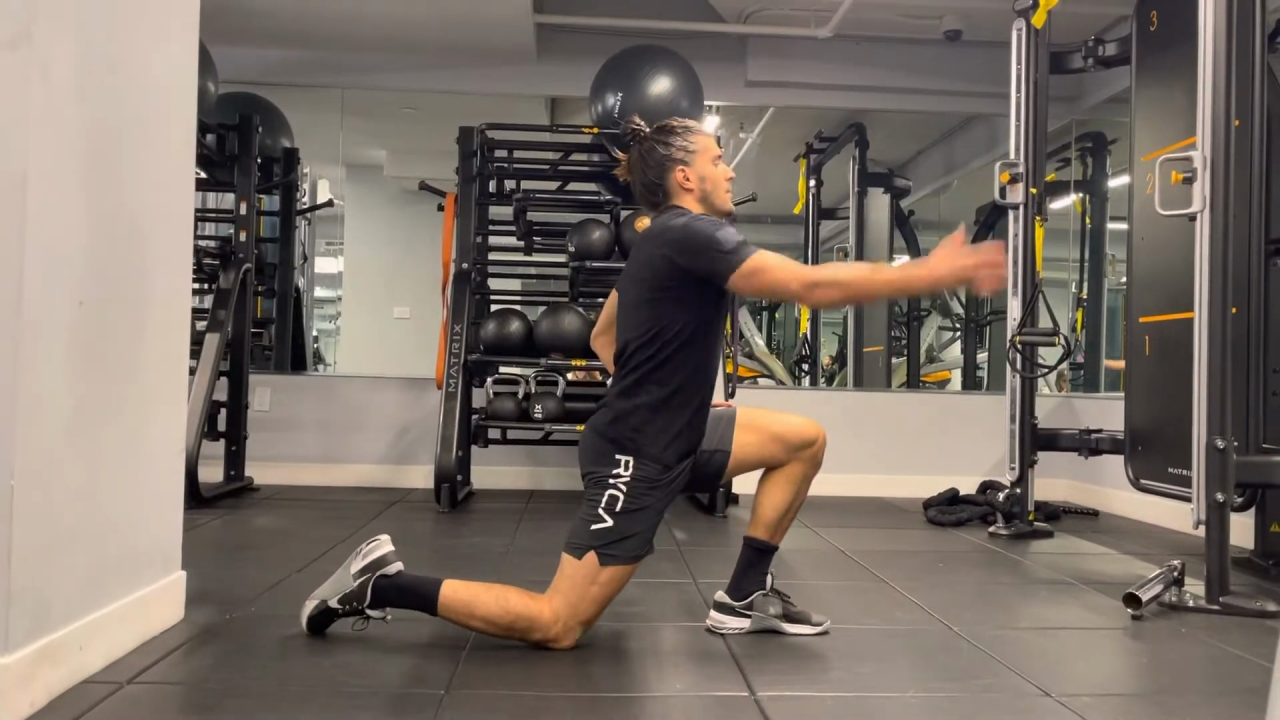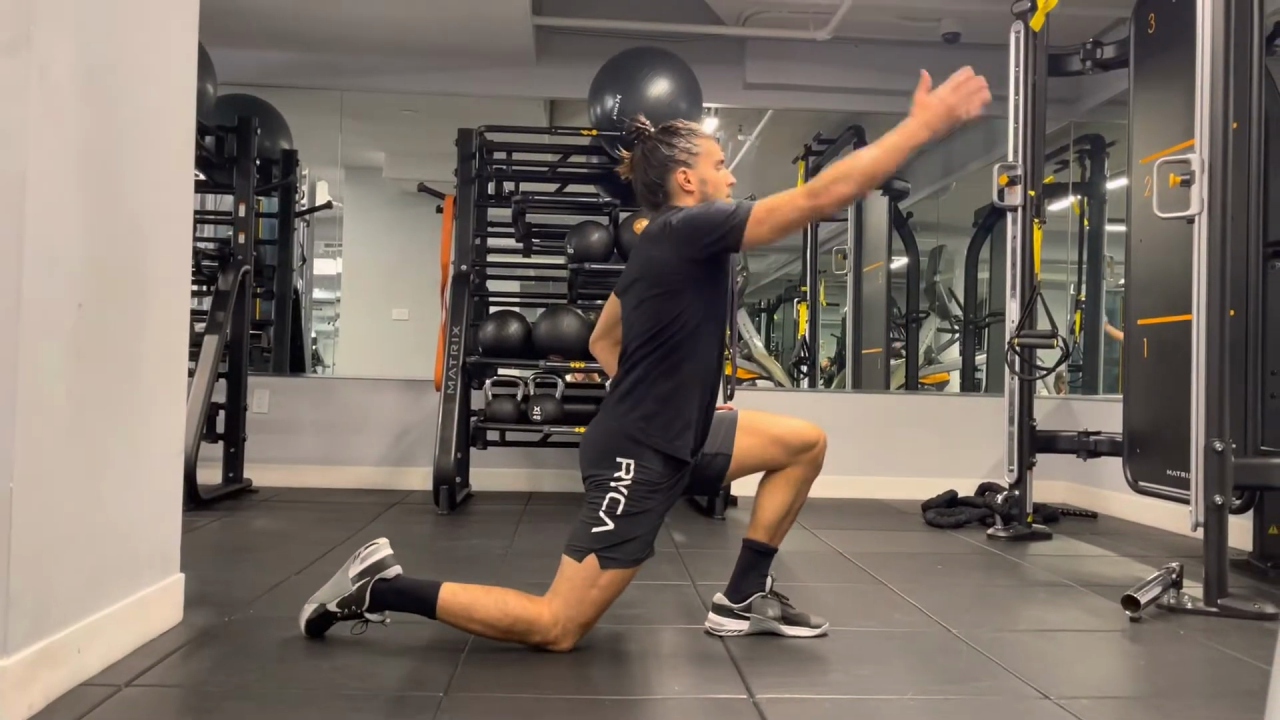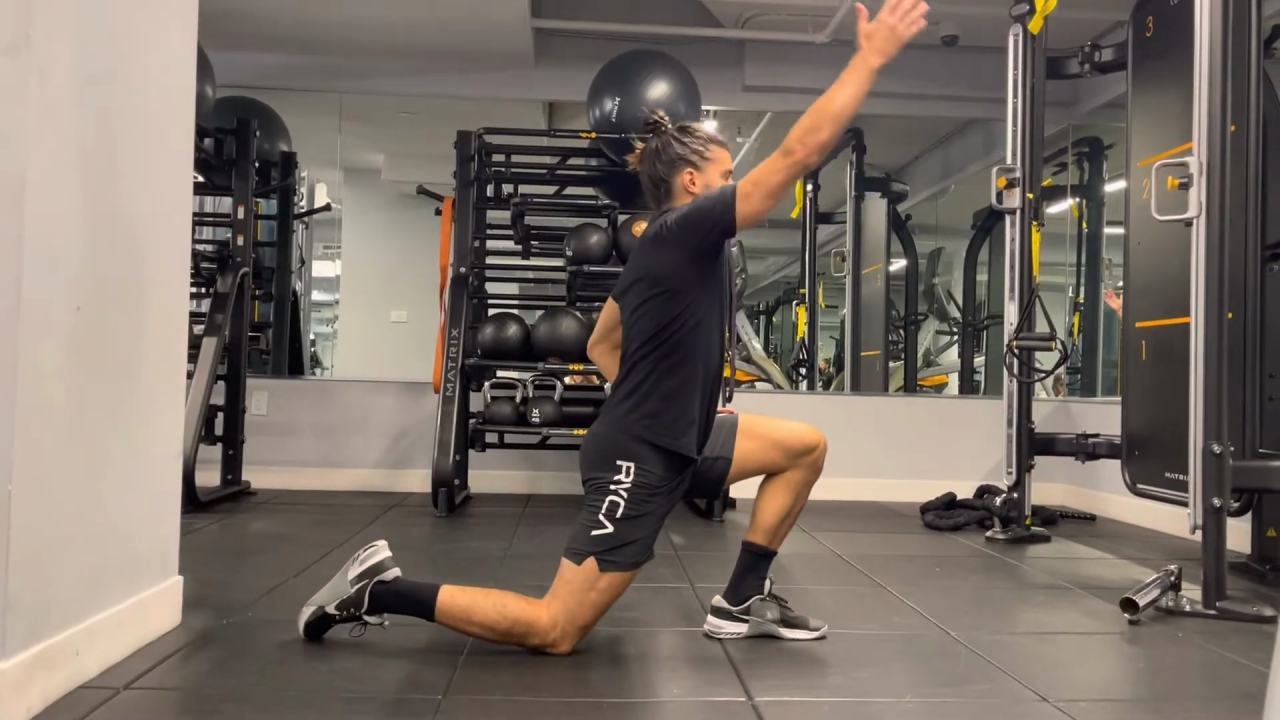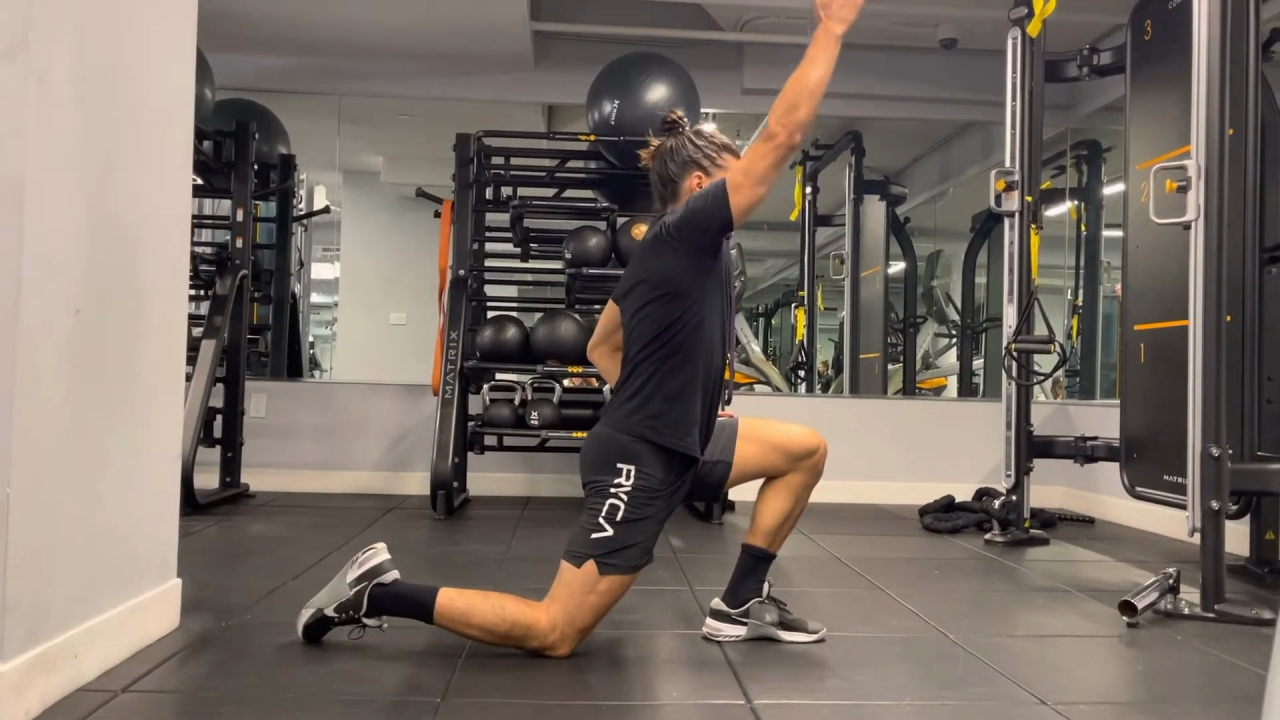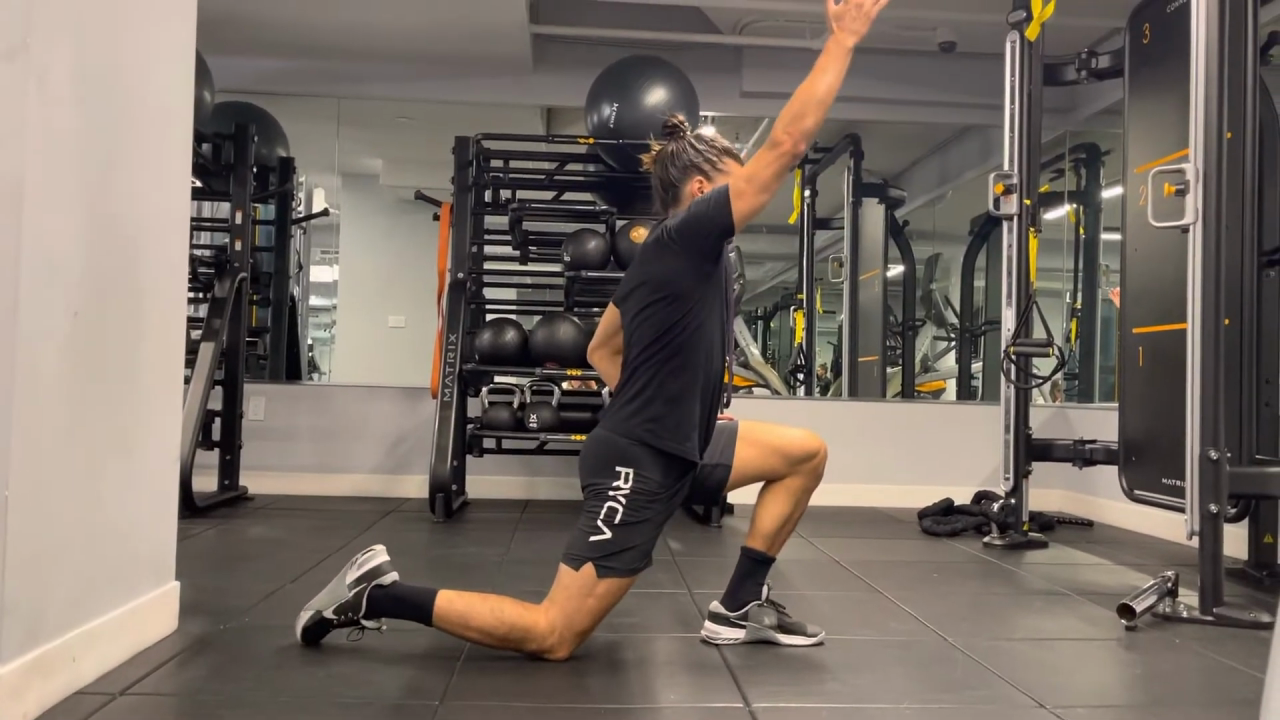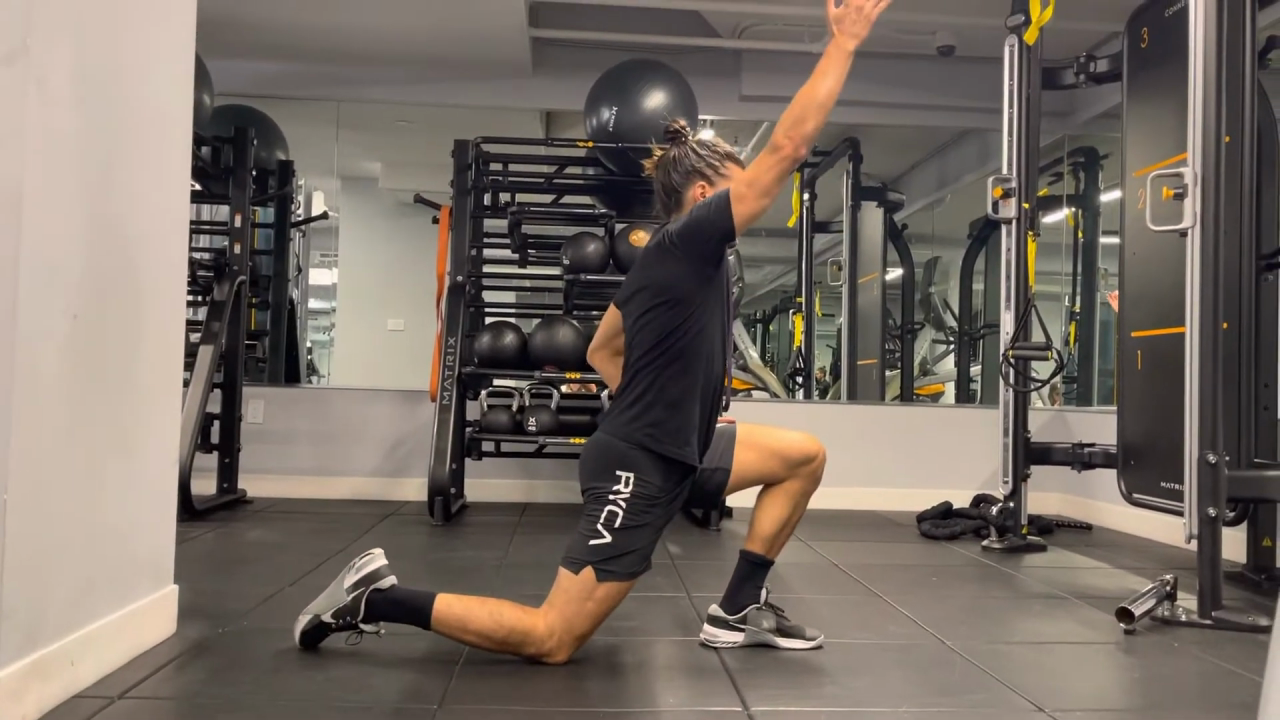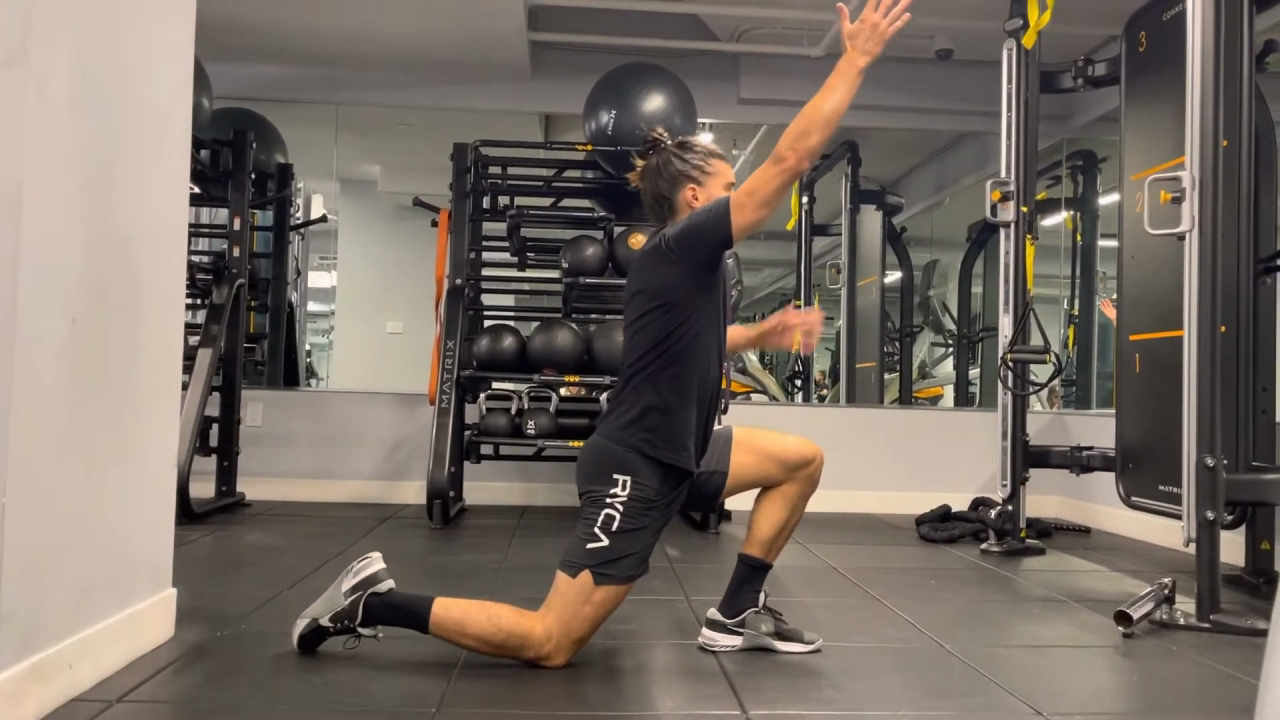
dt=0.2s
person 1, frame 1
left shoulder: (669, 242)
right shoulder: (689, 238)
left elbow: (603, 336)
right elbow: (812, 285)
right wrist: (932, 273)
left hip: (666, 437)
right hip: (636, 458)
left knee: (804, 439)
right knee: (557, 624)
left ankle: (743, 598)
right ankle: (384, 584)
person 1, frame 2
left shoulder: (662, 245)
right shoulder: (688, 235)
left elbow: (603, 341)
right elbow: (818, 198)
right wrist: (924, 122)
left hip: (669, 440)
right hip: (636, 460)
left knee: (804, 442)
right knee: (557, 625)
left ankle: (741, 600)
right ankle: (381, 587)
person 1, frame 3
left shoulder: (665, 247)
right shoulder: (686, 234)
left elbow: (601, 344)
right elbow: (798, 153)
right wrist: (872, 54)
left hip: (669, 440)
right hip: (640, 460)
left knee: (804, 446)
right knee: (556, 628)
left ankle: (741, 602)
right ankle: (382, 592)
person 1, frame 4
left shoulder: (665, 251)
right shoulder: (686, 233)
left elbow: (601, 347)
right elbow: (781, 136)
left hip: (670, 442)
right hip: (640, 462)
left knee: (804, 450)
right knee: (554, 632)
left ankle: (740, 605)
right ankle: (377, 593)
person 1, frame 5
left shoulder: (665, 256)
right shoulder: (686, 238)
left elbow: (602, 349)
right elbow: (786, 143)
left hip: (668, 446)
right hip: (639, 464)
left knee: (805, 452)
right knee: (551, 635)
left ankle: (740, 607)
right ankle: (377, 594)
person 1, frame 6
left shoulder: (666, 258)
right shoulder: (687, 242)
left elbow: (601, 353)
right elbow: (786, 148)
left wrist: (680, 402)
left hip: (668, 448)
right hip: (638, 467)
left knee: (803, 456)
right knee: (550, 639)
left ankle: (738, 610)
right ankle: (377, 598)
person 1, frame 7
left shoulder: (678, 259)
right shoulder: (682, 246)
right elbow: (790, 160)
left wrist: (764, 332)
right wrist: (857, 57)
left hip: (668, 452)
right hip: (635, 470)
left knee: (802, 458)
right knee: (549, 644)
left ankle: (738, 614)
right ankle: (375, 602)
